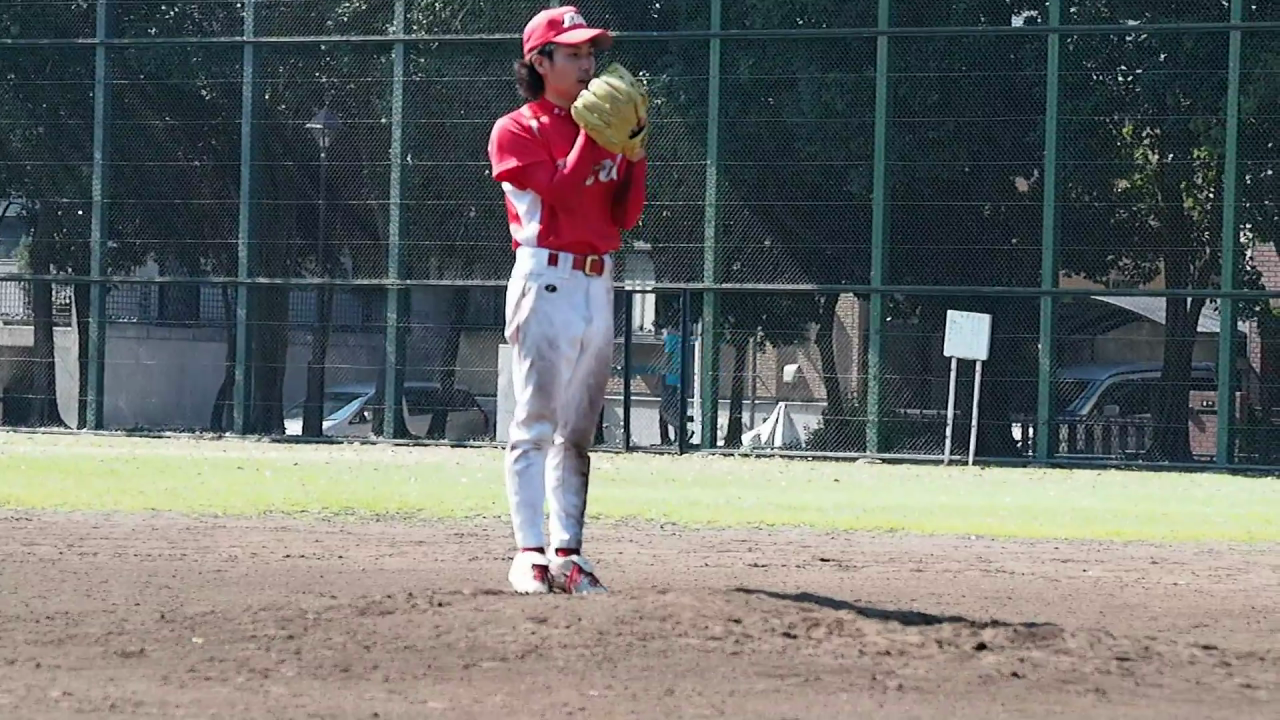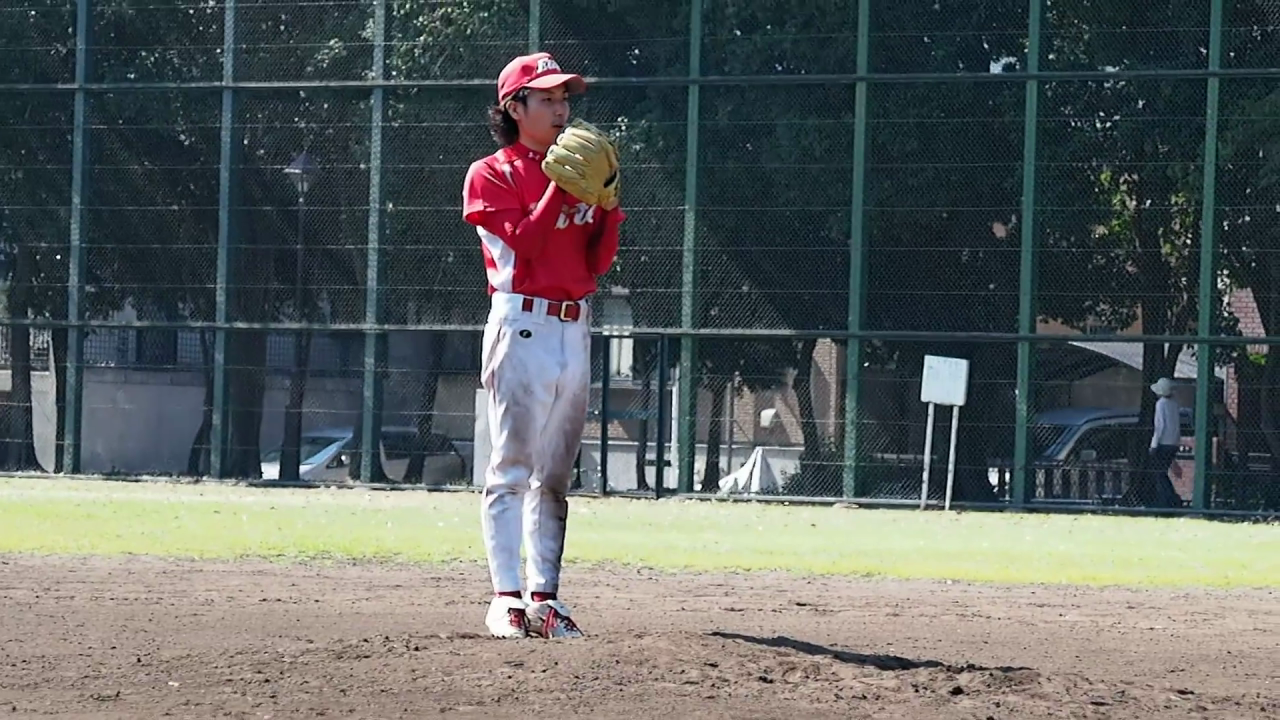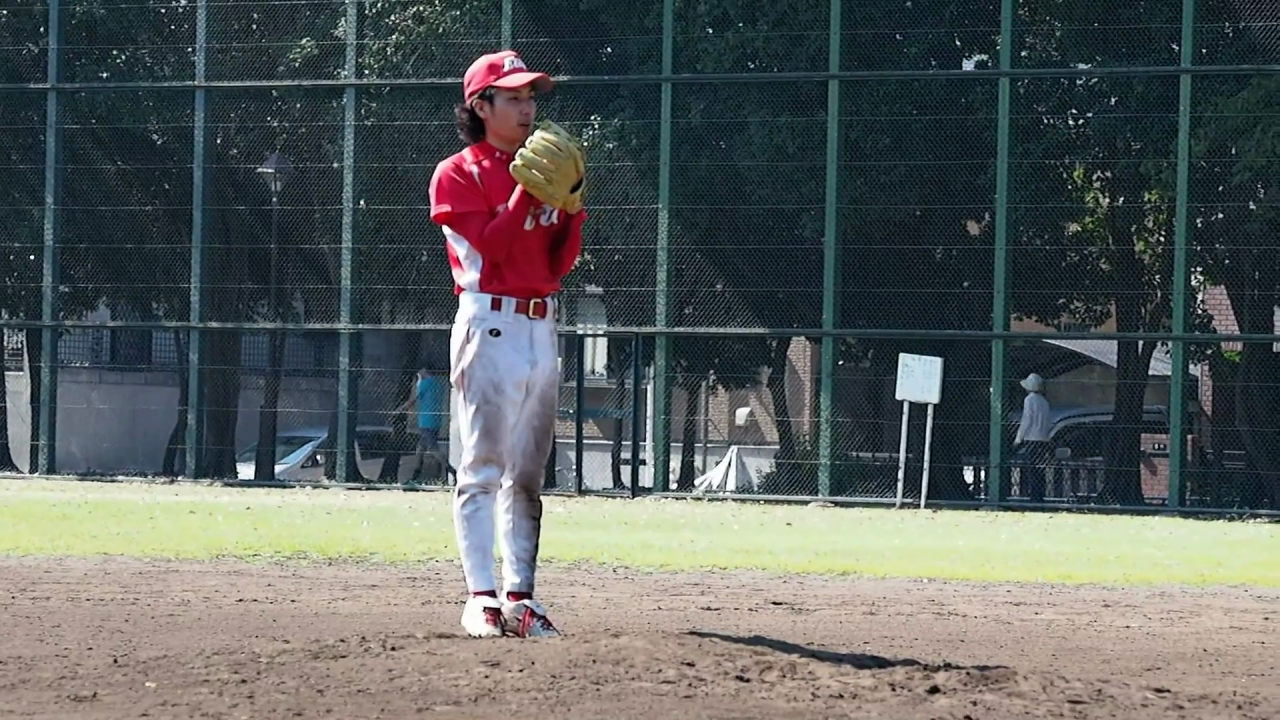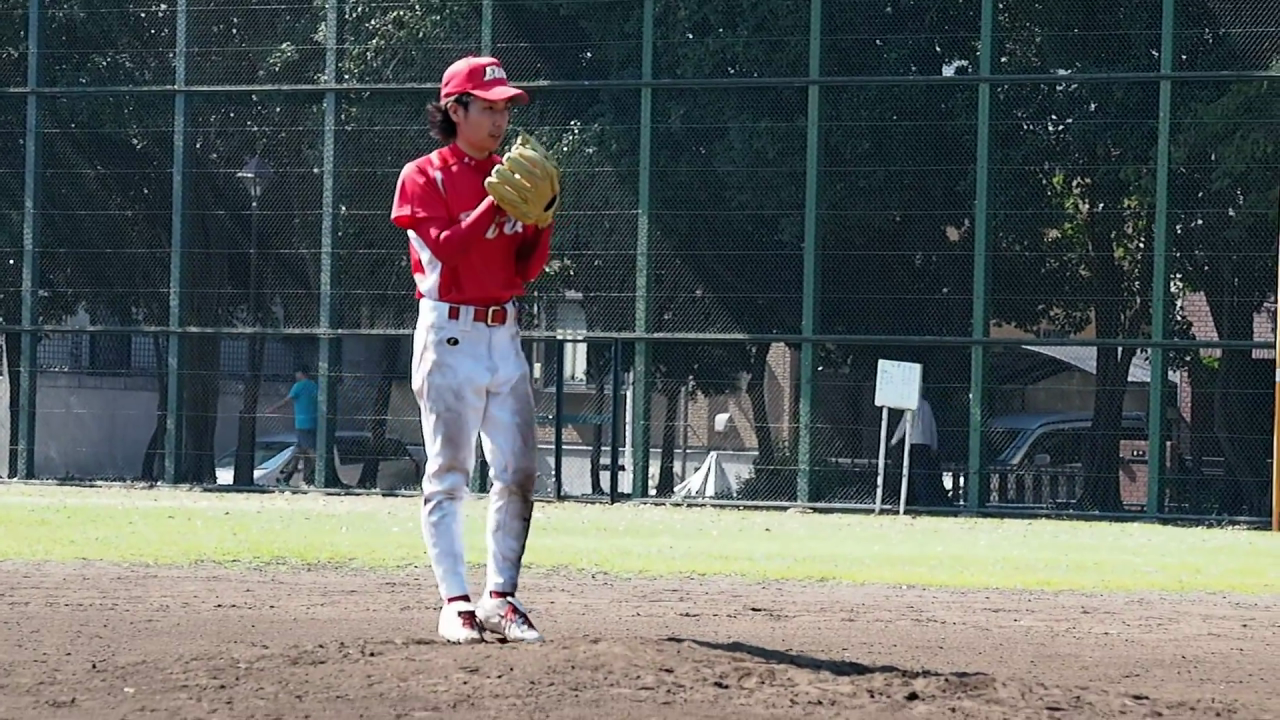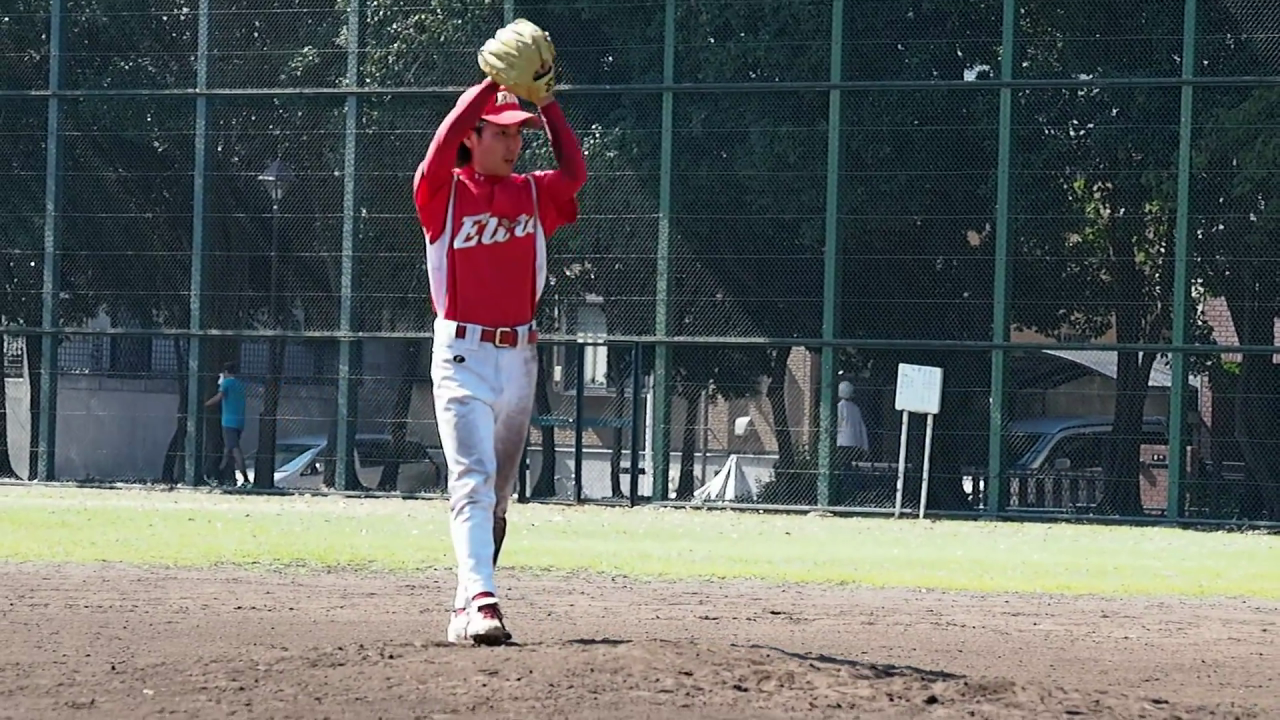
dt=1s
person 1, frame 1
right shoulder: (516, 129)
left elbow: (625, 216)
right elbow: (562, 192)
left wrist: (635, 147)
right wrist: (593, 130)
left hip: (599, 285)
right hip: (547, 281)
left knee: (578, 428)
right knee: (536, 422)
left ankle: (568, 552)
right ankle: (531, 553)
person 1, frame 2
right shoulder: (490, 174)
left elbow: (598, 261)
right elbow: (525, 243)
left wrist: (606, 197)
right wrist: (562, 182)
left hip: (574, 330)
right hip: (522, 326)
left knee: (554, 474)
right knee: (511, 467)
left ankle: (544, 595)
right ankle: (507, 597)
person 1, frame 3
right shoulder: (458, 174)
left elbow: (559, 263)
right elbow: (491, 248)
left wrist: (573, 204)
right wrist: (529, 189)
left hip: (542, 329)
right hip: (490, 326)
left knee: (527, 473)
right knee: (483, 467)
left ankle: (520, 595)
right ankle: (482, 597)
person 1, frame 4
right shoulder: (423, 176)
left elbow: (526, 271)
right elbow: (447, 249)
left wrist: (543, 219)
right wrist: (497, 200)
left hip: (504, 334)
right hip: (450, 335)
left knee: (519, 471)
right knee: (448, 475)
left ankle: (501, 597)
right ankle: (456, 603)
person 1, frame 5
left shoulder: (532, 193)
right shoulder: (444, 192)
left elbow: (575, 170)
right elbow: (442, 146)
left wrist: (541, 100)
right wrist: (492, 84)
left hip: (520, 355)
right hip: (462, 354)
left knee: (497, 493)
right knee: (473, 482)
left ankle: (466, 609)
right ankle: (479, 602)
